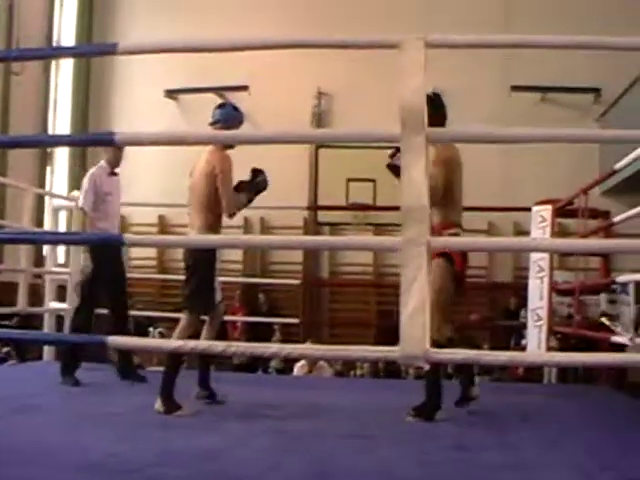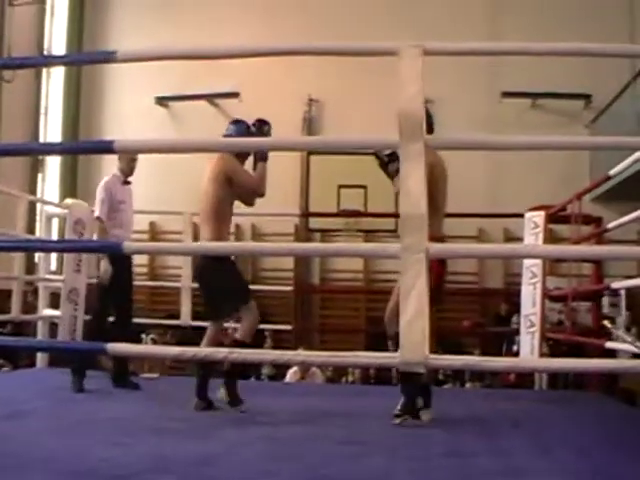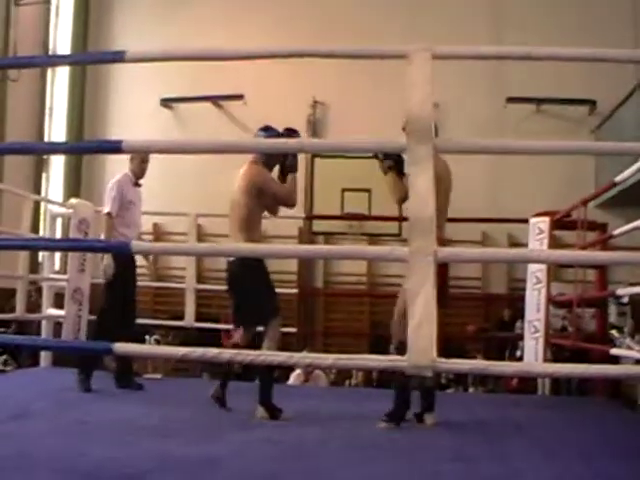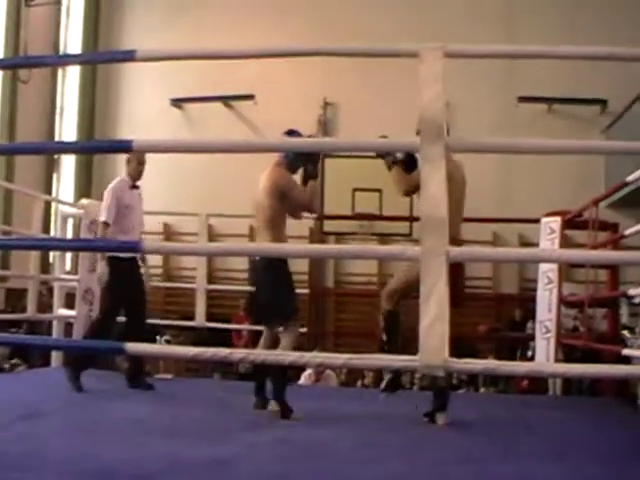
dt=0.3s
person 1, frame 1
left shoulder: (440, 150)
right shoulder: (446, 150)
left elbow: (434, 194)
left wrist: (404, 172)
left hip: (445, 239)
right hip: (449, 237)
left knee: (434, 320)
right knee: (443, 318)
left ankle: (432, 401)
right ankle: (466, 381)
person 1, frame 2
left shoulder: (425, 158)
right shoulder: (431, 158)
left wrist: (393, 169)
right wrist: (394, 169)
left knee: (394, 317)
left ankle: (412, 397)
right ankle: (421, 401)
person 1, frame 3
right shoulder: (440, 164)
left elbow: (399, 196)
right elbow: (410, 193)
left wrist: (387, 164)
right wrist: (396, 167)
left knee: (401, 325)
left ankle: (401, 405)
right ankle: (427, 407)
person 1, frame 4
right shoulder: (455, 166)
left elbow: (405, 188)
right elbow: (420, 187)
left wrist: (390, 160)
right wrist: (409, 164)
right hip: (451, 249)
left knee: (389, 294)
left ankle: (395, 368)
right ankle: (440, 406)
person 2, frame 1
left shoulder: (204, 159)
right shoulder: (221, 158)
right elbow: (230, 209)
left wrist: (239, 190)
right wrist: (250, 192)
left hip: (195, 245)
right hip: (202, 247)
left knee: (214, 314)
right knee: (191, 320)
left ankle: (204, 385)
right ankle: (165, 397)
person 2, frame 2
left shoulder: (220, 167)
right shoulder: (226, 162)
left elbow: (249, 198)
right elbow: (259, 189)
left wrist: (258, 158)
right wrist: (262, 157)
left hip: (206, 254)
right hip: (215, 254)
left knee: (217, 325)
right knee: (250, 314)
left ankle: (202, 394)
right ankle: (230, 385)
person 2, frame 3
left shoulder: (246, 174)
right shoulder: (258, 173)
left elbow: (272, 207)
right elbow: (291, 200)
left wrist: (282, 172)
right wrist: (291, 167)
left hip: (236, 260)
right hip: (249, 260)
left knee: (245, 327)
right knee: (272, 327)
left ankle: (222, 387)
right ankle: (265, 402)
person 2, frame 4
left shoulder: (270, 176)
right shoulder: (280, 176)
left elbow: (296, 210)
right elbow: (312, 206)
left wrist: (306, 177)
right wrist: (313, 173)
left hip: (260, 260)
right hip: (273, 260)
left knee: (271, 328)
right knee: (290, 328)
left ankle: (260, 394)
right ankle: (278, 398)
person 3, frame 1
left shoulder: (116, 178)
right shoulder: (94, 176)
right elbow: (85, 215)
right wrist: (87, 253)
left hip: (113, 248)
right hip: (99, 248)
left knee: (120, 307)
right knee: (85, 307)
left ankle: (125, 365)
right ankle: (68, 368)
person 3, frame 2
left shoulder: (128, 188)
right shoulder: (108, 185)
right elbow: (100, 223)
right wrist: (104, 259)
left hip: (124, 256)
right hip: (111, 256)
left knee: (124, 315)
right knee: (102, 312)
left ankle: (120, 373)
right ankle: (79, 371)
person 3, frame 3
left shoulder: (137, 189)
right shoulder: (119, 184)
right elbow: (109, 219)
left wrist: (147, 257)
right wrist: (107, 255)
left hip: (128, 255)
right hip: (116, 254)
left knee: (127, 314)
right knee: (109, 312)
left ankle: (123, 374)
right ankle: (85, 369)
person 3, frame 4
left shoulder: (137, 193)
right shoulder: (115, 189)
right elbow: (105, 227)
left wrist: (145, 263)
right wrist: (102, 262)
left hip: (131, 260)
right hip: (117, 260)
left knee: (137, 317)
right knee: (108, 315)
left ankle: (136, 374)
right ankle: (75, 366)
